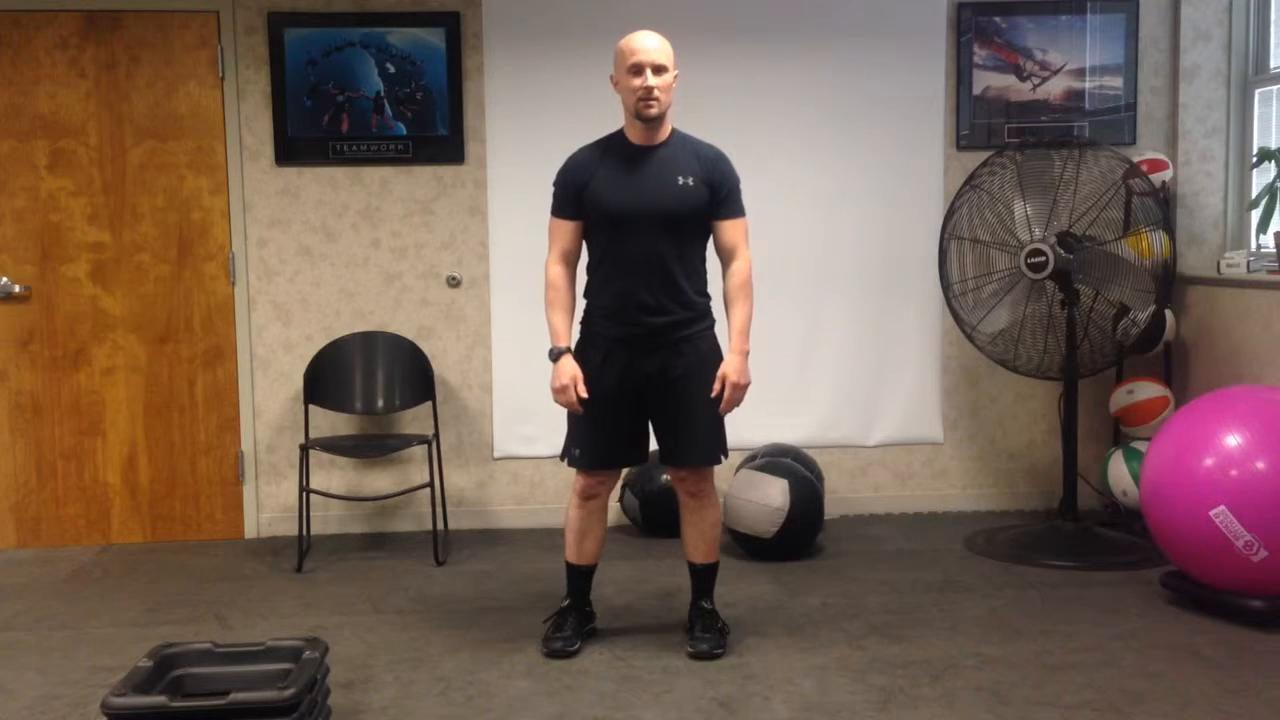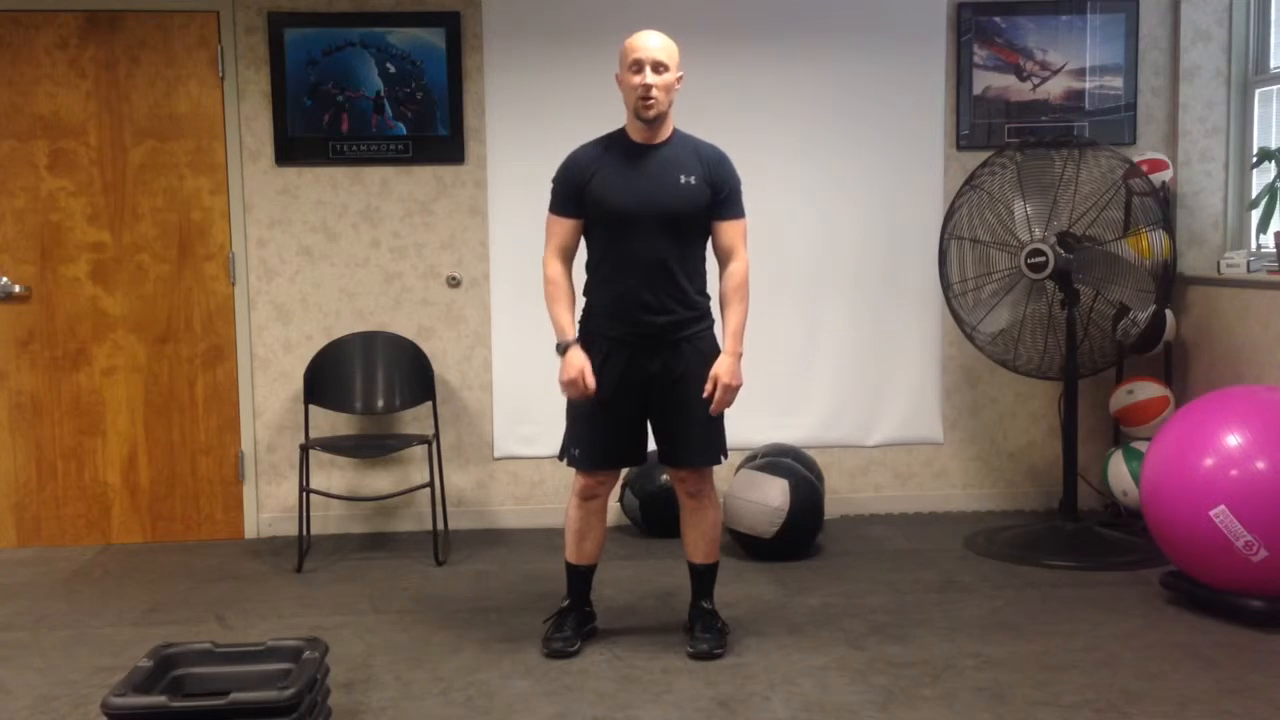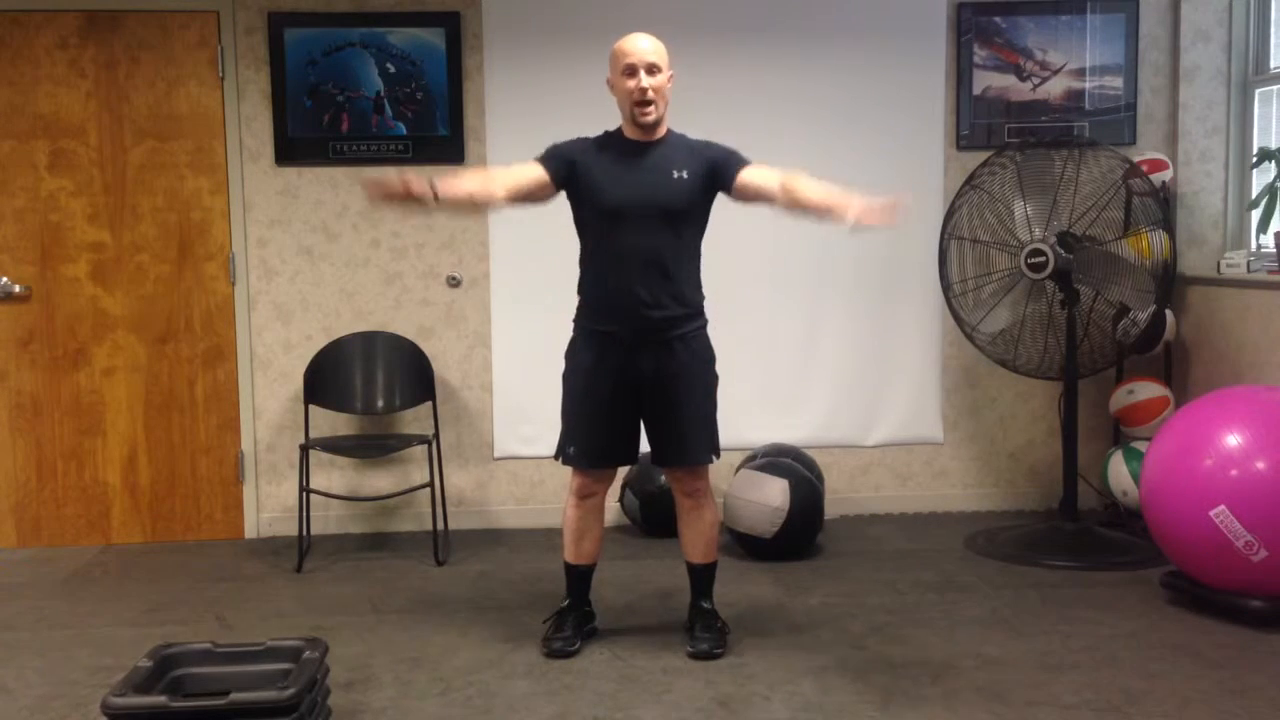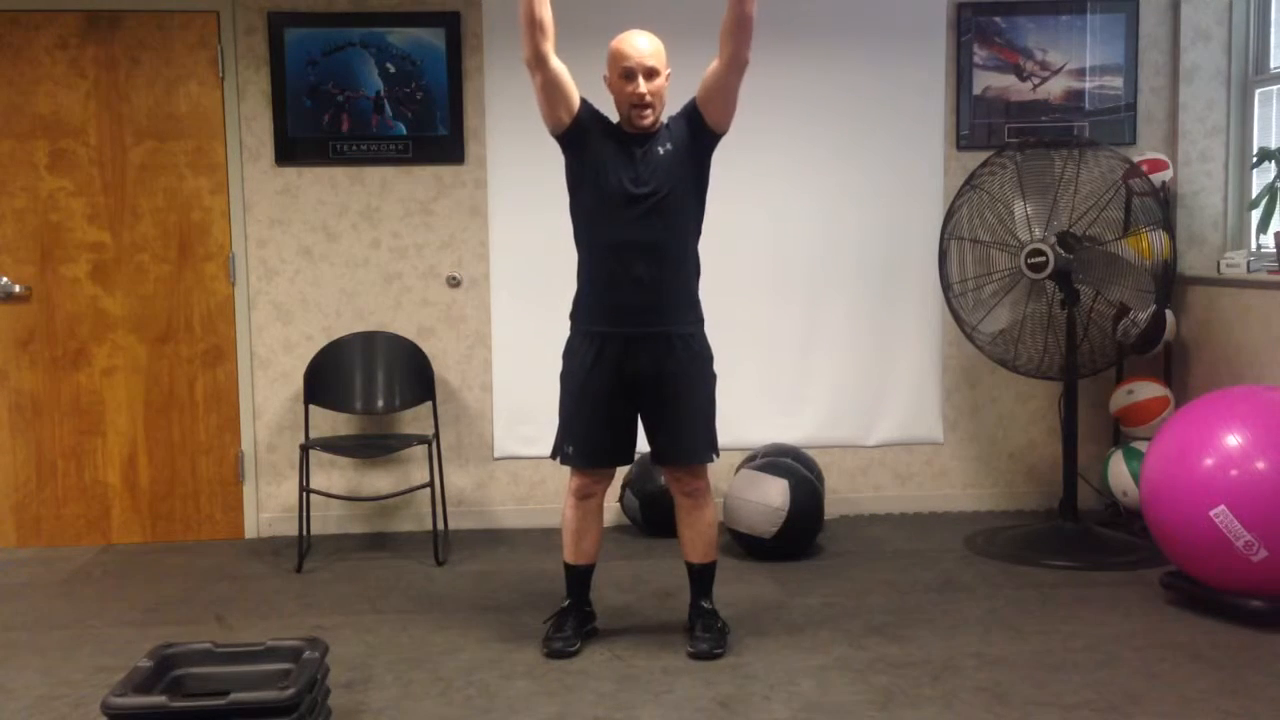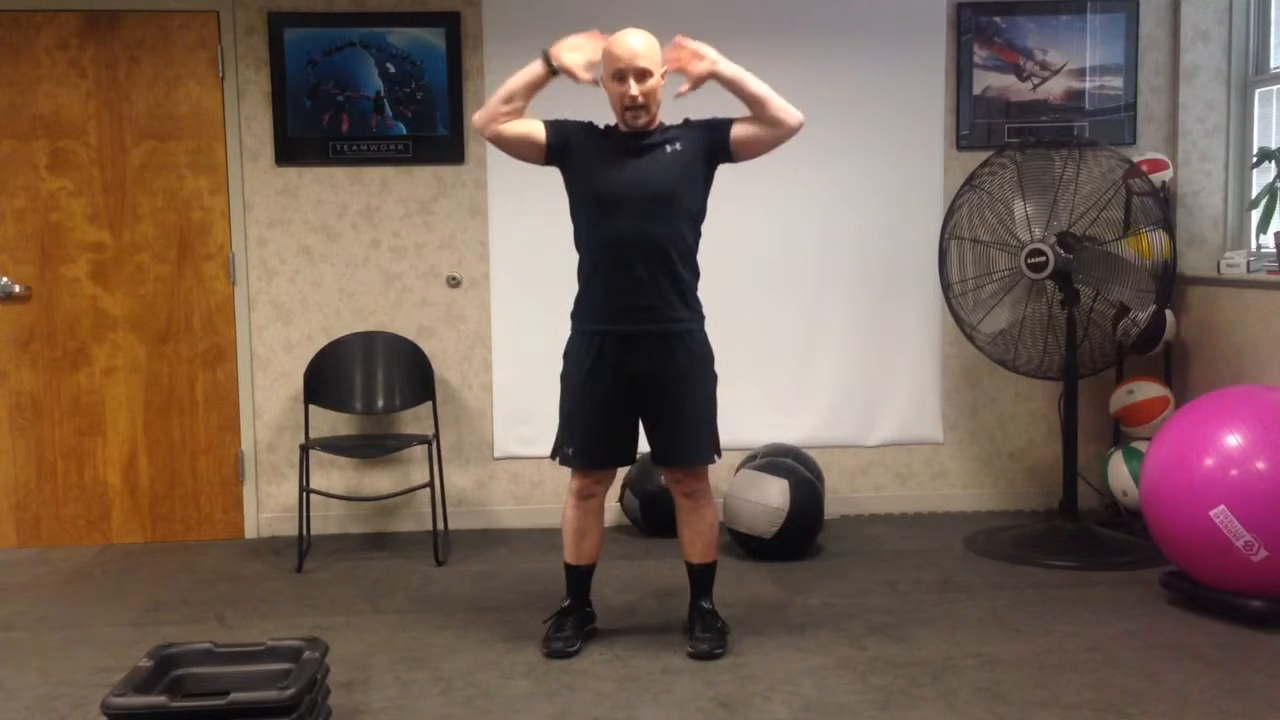
dt=1s
person 1, frame 1
left shoulder: (707, 163)
right shoulder: (583, 168)
left elbow: (736, 259)
right elbow: (560, 262)
left wrist: (738, 349)
right wrist: (561, 352)
left hip: (687, 347)
right hip: (605, 349)
left knee: (695, 480)
right knee: (591, 481)
left ankle: (703, 607)
right ankle: (576, 607)
person 1, frame 2
left shoulder: (709, 164)
right shoulder: (584, 165)
left elbow: (734, 261)
right elbow: (556, 257)
left wrist: (730, 351)
right wrist: (569, 343)
left hip: (687, 348)
right hip: (607, 350)
left knee: (695, 480)
right knee: (591, 481)
left ankle: (703, 608)
right ankle: (576, 607)
person 1, frame 3
left shoulder: (703, 158)
right shoulder: (580, 158)
left elbow: (779, 184)
right elbow: (501, 183)
left wrist: (846, 204)
right wrist: (430, 189)
left hip: (680, 347)
right hip: (600, 347)
left knee: (691, 480)
right knee: (588, 481)
left ankle: (702, 608)
right ankle: (576, 607)
person 1, frame 4
left shoulder: (692, 135)
right shoulder: (583, 136)
left elbow: (734, 57)
right elbow: (539, 57)
left hip: (677, 342)
right hip: (597, 342)
left knee: (690, 480)
right knee: (586, 481)
left ankle: (703, 608)
right ankle: (576, 608)
person 1, frame 5
left shoulder: (697, 142)
right shoulder: (577, 144)
left elbow: (787, 121)
right elbow: (489, 123)
left wrist: (720, 68)
right wrist: (550, 64)
left hip: (678, 341)
right hip: (597, 342)
left knee: (691, 479)
right knee: (587, 481)
left ankle: (703, 607)
right ankle: (576, 608)
